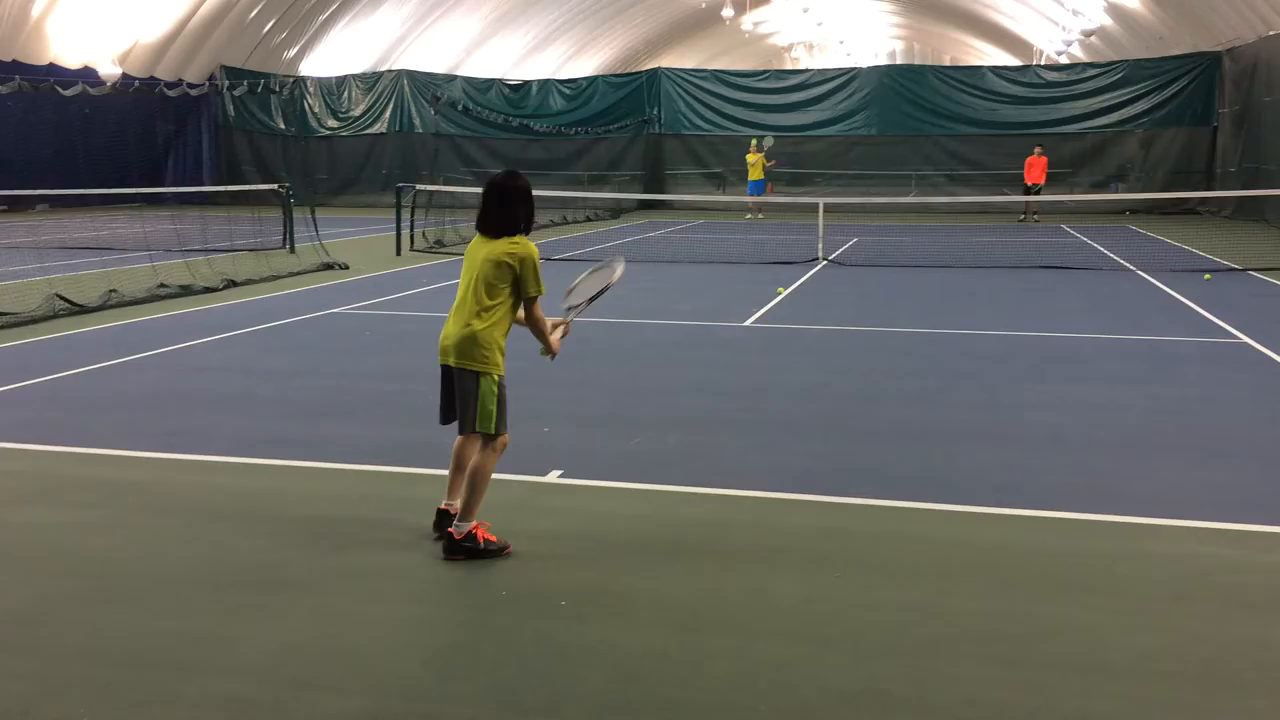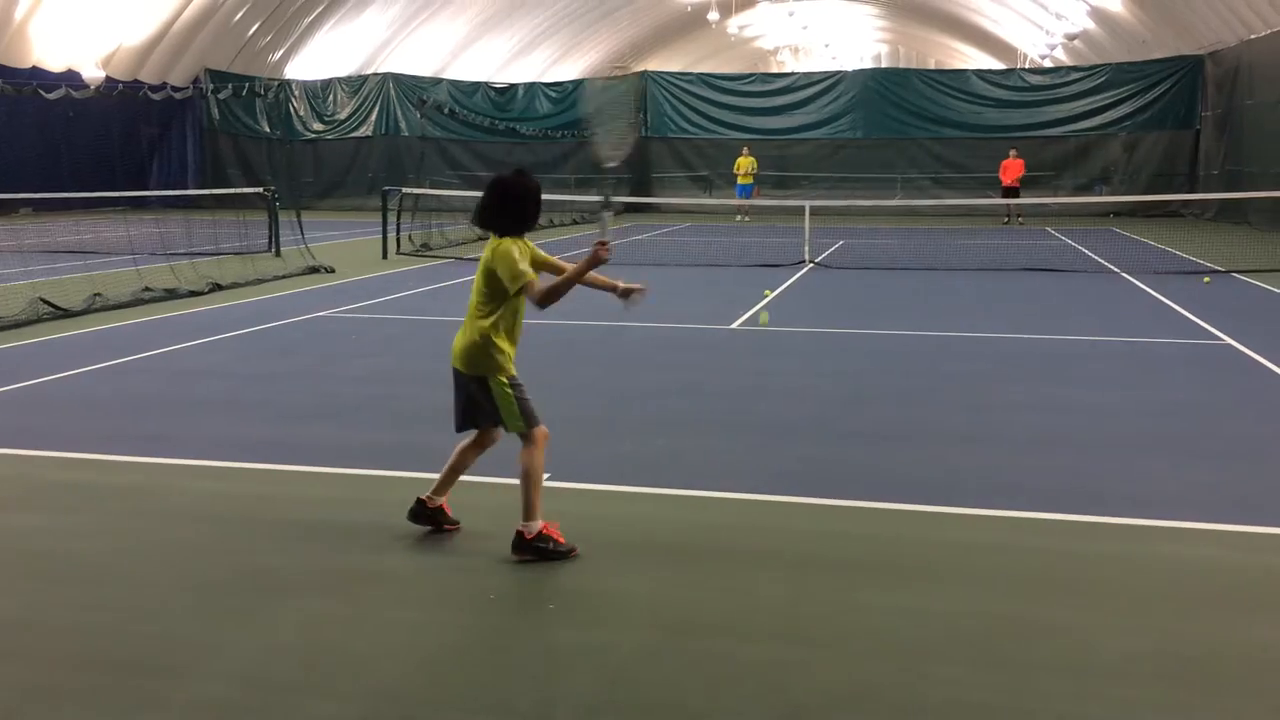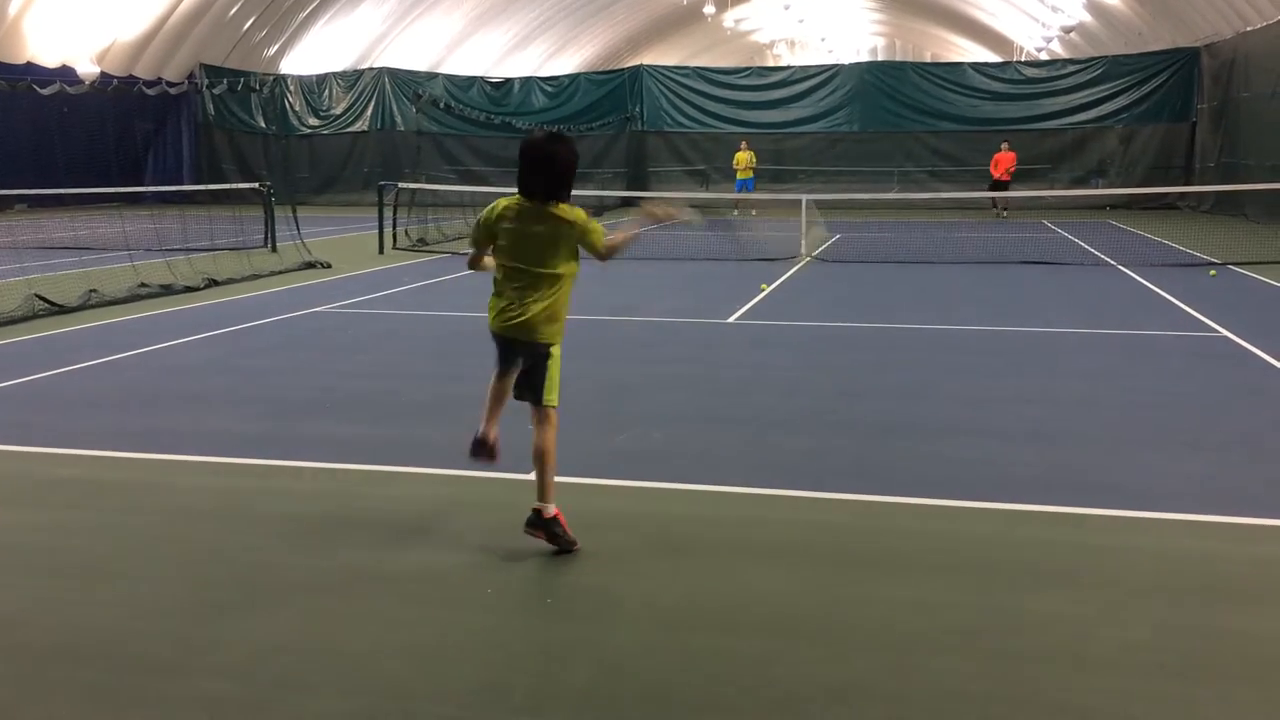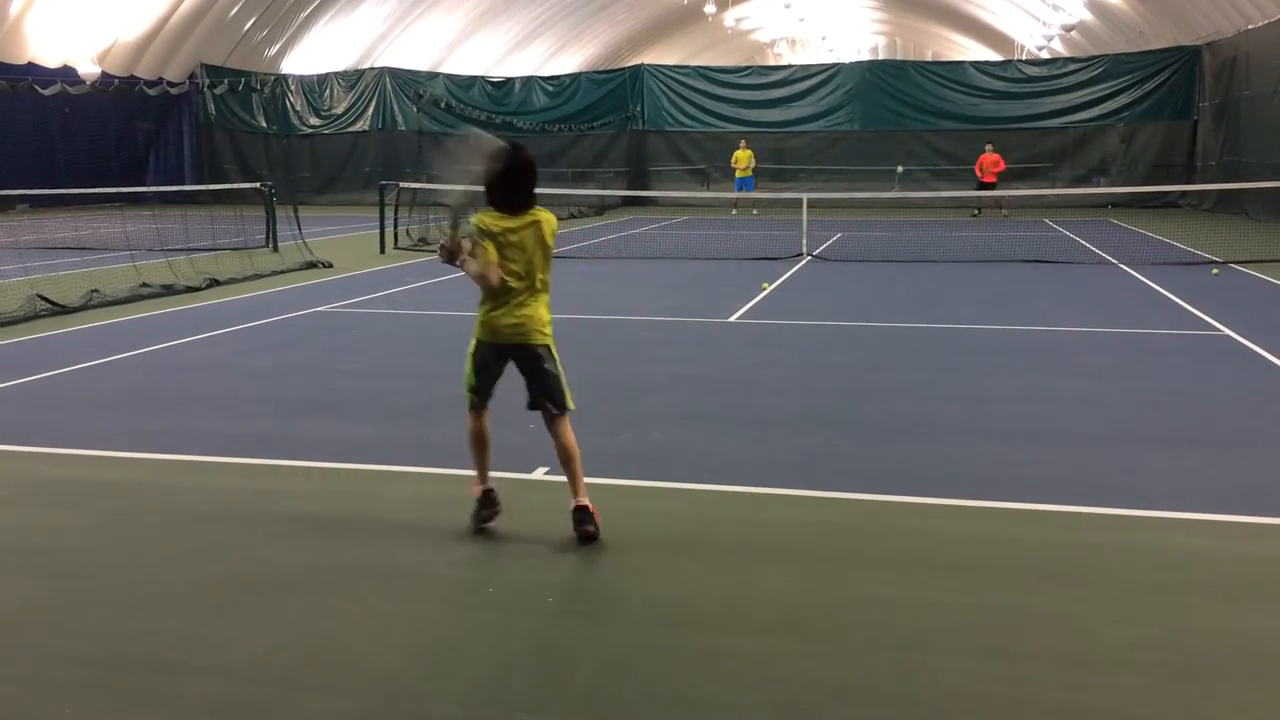
dt=0.5s
person 1, frame 1
left shoulder: (478, 244)
right shoulder: (524, 251)
right elbow: (534, 314)
left wrist: (536, 322)
right wrist: (550, 341)
left hip: (452, 345)
right hip: (478, 353)
left knee: (470, 432)
right knee: (494, 439)
left ankle: (449, 508)
right ankle: (462, 533)
person 1, frame 2
left shoulder: (516, 245)
right shoulder: (505, 250)
left elbow: (562, 269)
right elbow: (540, 298)
left wrist: (615, 287)
right wrist: (587, 266)
left hip: (471, 355)
right hip: (487, 358)
left knee: (485, 435)
right knee: (535, 436)
left ankle: (430, 503)
right ankle: (531, 531)
person 1, frame 3
left shoulder: (502, 210)
right shoulder: (569, 218)
left elbow: (475, 258)
right elbow: (605, 249)
right wrist: (645, 219)
left hip: (502, 319)
right hip: (539, 328)
left knee: (505, 370)
right knee: (544, 418)
left ankle: (485, 434)
right ankle: (544, 512)
person 1, frame 4
left shoulder: (484, 223)
right shoulder: (546, 221)
left elbow: (490, 280)
left wrist: (461, 258)
left hip: (492, 332)
right hip: (533, 332)
left knee: (477, 409)
right knee: (557, 419)
left ankle: (485, 492)
right ankle: (581, 507)
